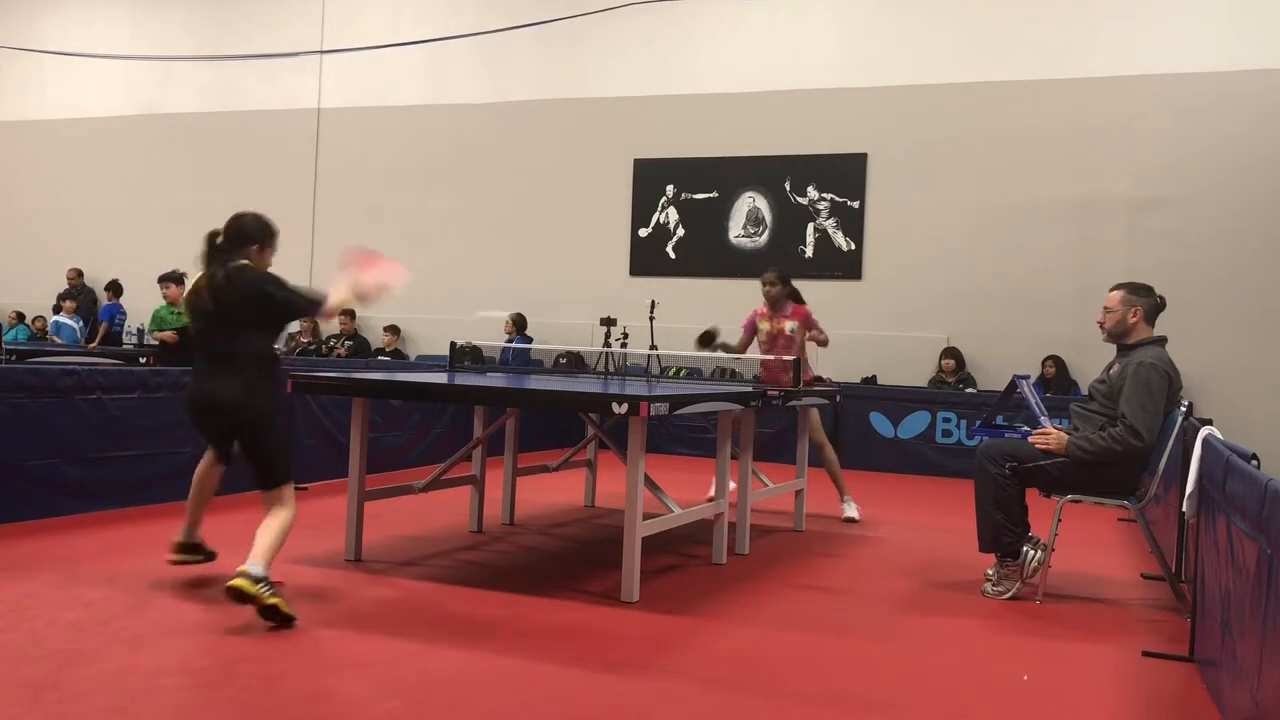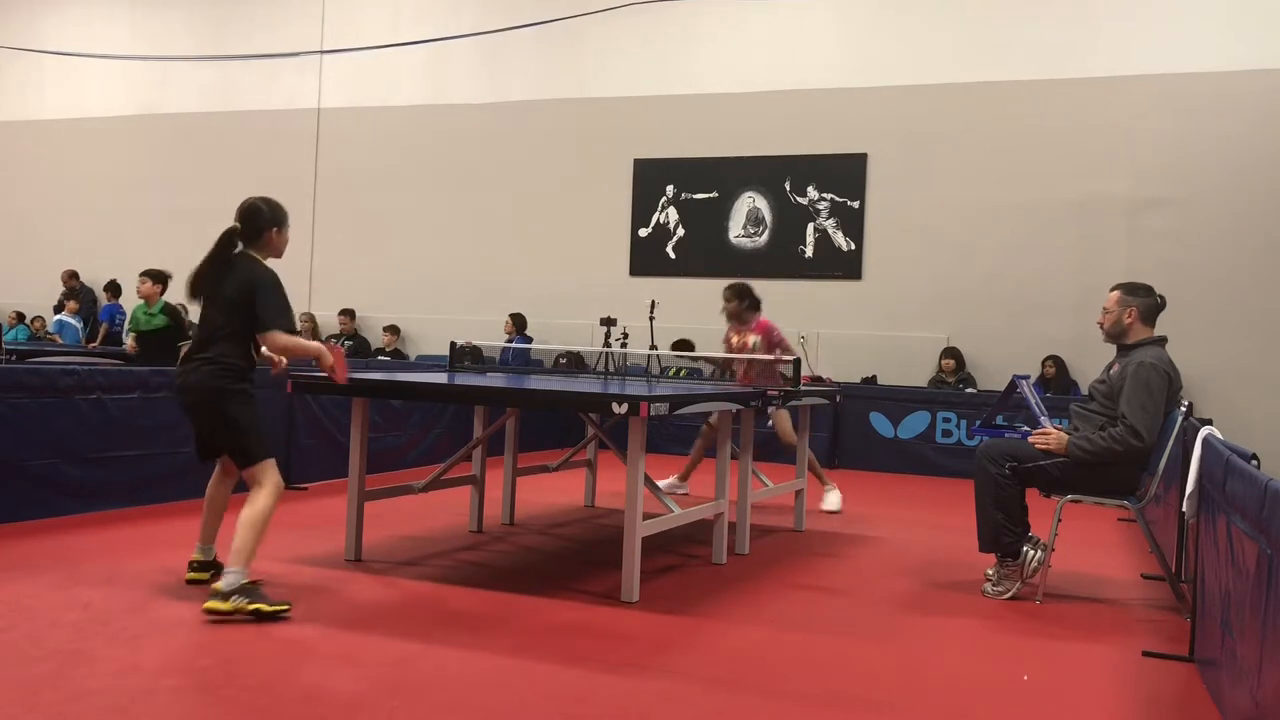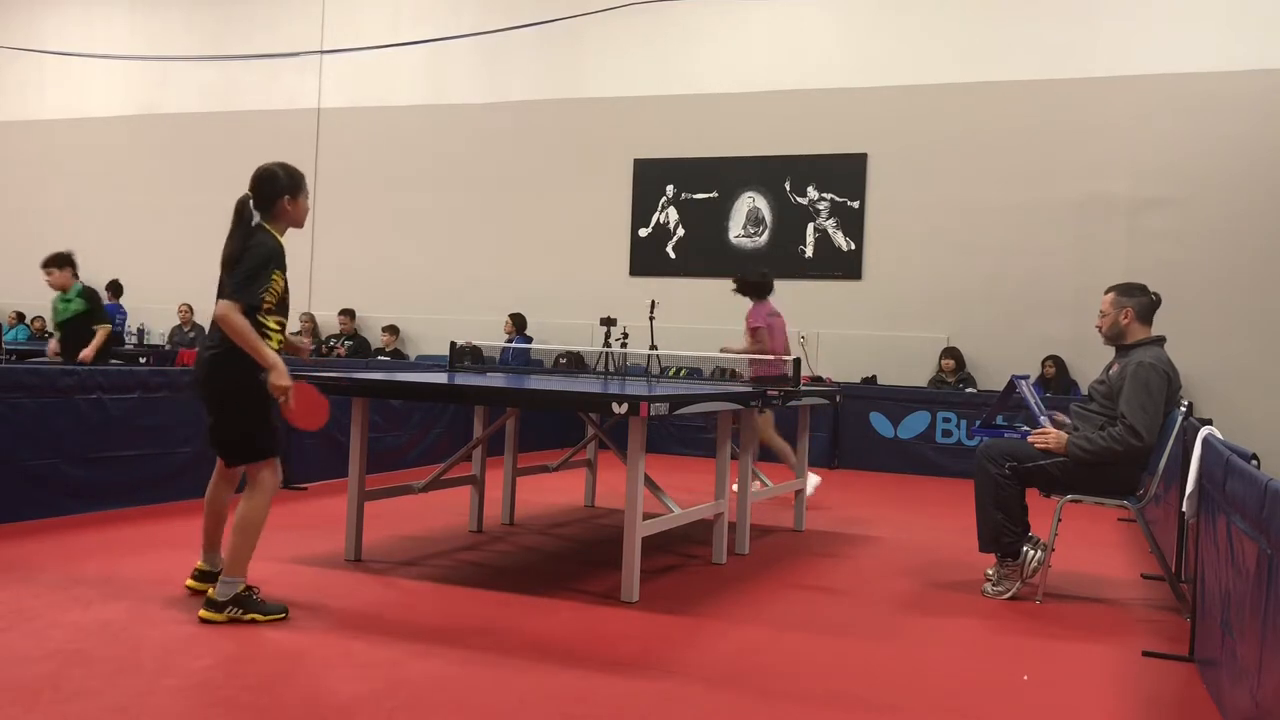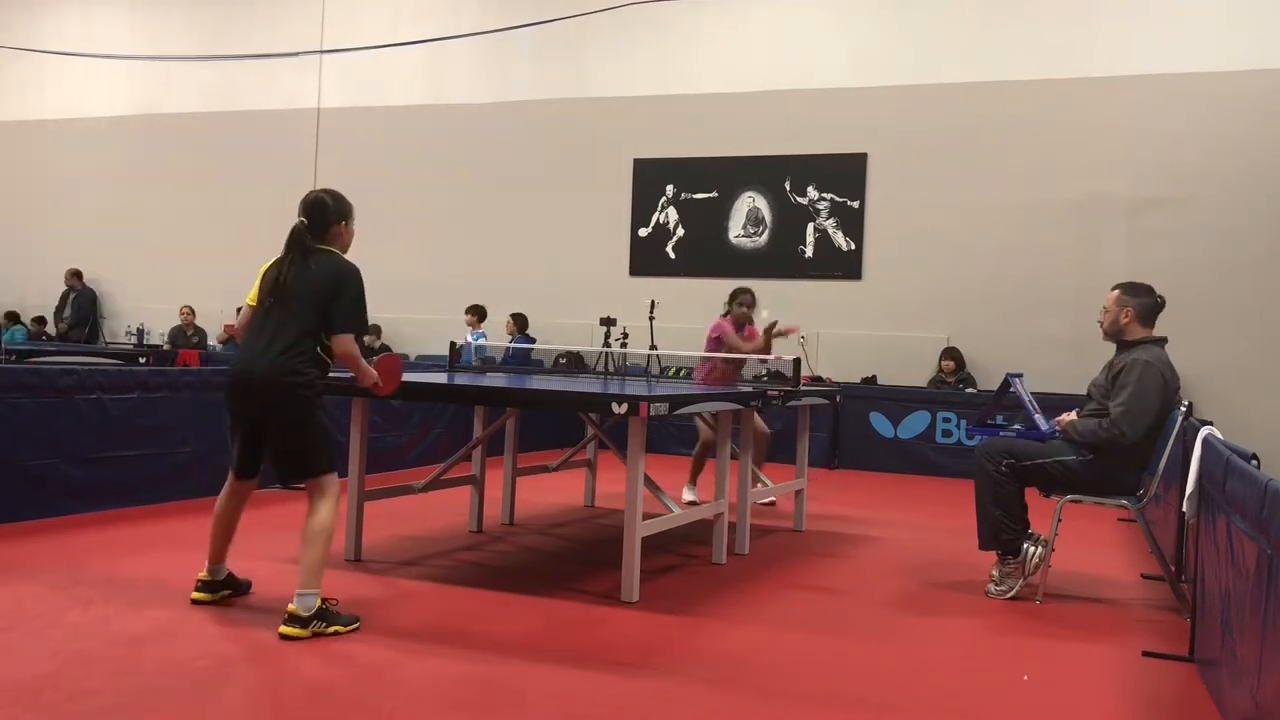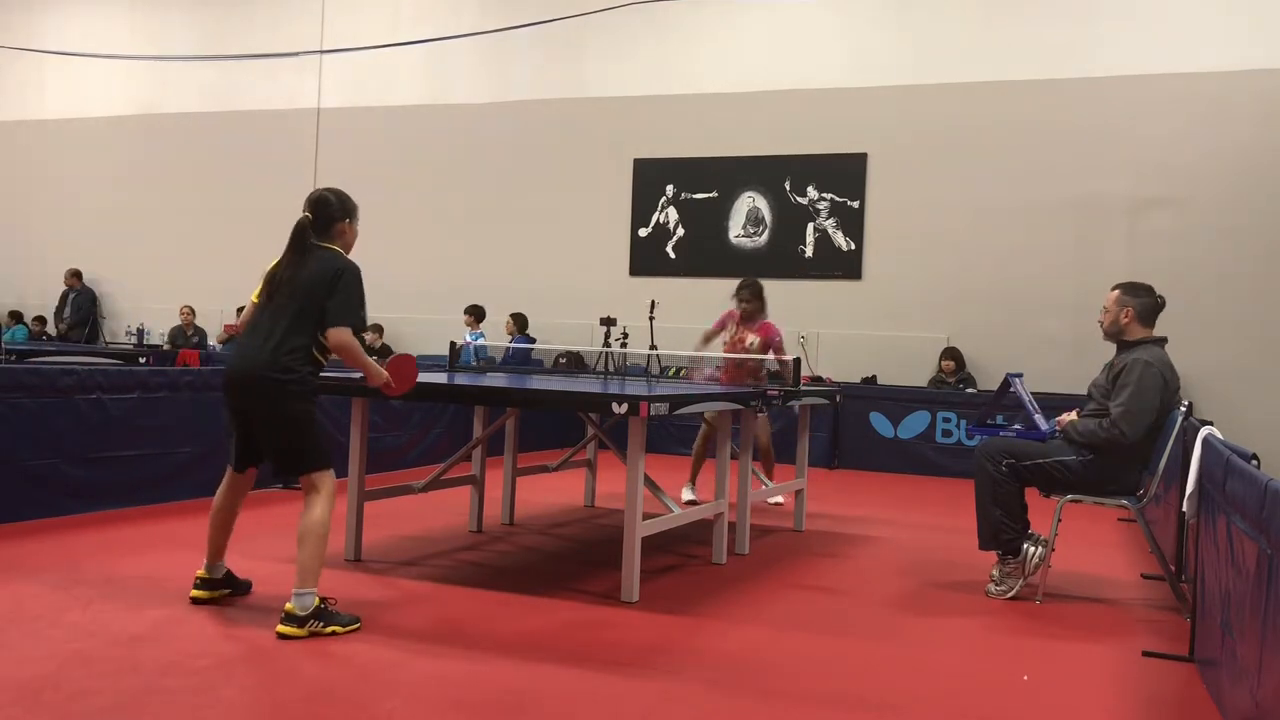
dt=0.5s
person 1, frame 1
left shoulder: (207, 286)
right shoulder: (260, 282)
right elbow: (321, 308)
right wrist: (349, 289)
left hip: (204, 397)
right hip: (249, 401)
left knee: (216, 456)
right knee: (281, 501)
left ankle: (188, 539)
right ankle: (252, 575)
person 1, frame 2
left shoulder: (218, 268)
right shoulder: (263, 278)
right elbow: (275, 341)
left wrist: (259, 352)
right wrist: (319, 349)
left hip: (194, 382)
right hip: (222, 387)
left knee: (228, 464)
right knee: (267, 483)
left ankle: (204, 559)
right ankle: (231, 588)
person 1, frame 3
left shoulder: (254, 242)
right shoulder: (264, 250)
right elbow: (227, 312)
left wrist: (284, 342)
right wrist: (273, 364)
left hip: (223, 371)
right hip: (236, 376)
left knee: (229, 469)
right knee: (265, 477)
left ankle: (209, 567)
right ankle: (225, 594)
person 1, frame 4
left shoulder: (278, 265)
right shoulder: (343, 273)
left elbow: (242, 327)
right elbow: (343, 346)
right wrist: (366, 374)
left hip: (244, 380)
right hip: (289, 388)
left knee: (240, 480)
right knee: (324, 489)
left ankle: (213, 577)
right ankle: (304, 609)
person 1, frame 5
left shoulder: (285, 262)
right shoulder: (342, 269)
left elbow: (244, 324)
right elbow: (338, 338)
right wrist: (373, 371)
left hip: (239, 374)
right hip: (282, 383)
left knee: (240, 473)
right knee: (320, 486)
left ankle: (211, 575)
right ankle: (302, 608)
person 2, frame 1
left shoulder: (1147, 365)
right shoulder: (1131, 357)
left elbow: (1133, 438)
left wrist: (1070, 445)
right wrist: (1067, 434)
left hip: (1108, 469)
right hip: (1093, 455)
left knee: (994, 455)
right knee: (997, 451)
left ankle: (1013, 554)
right ankle: (1020, 544)
person 2, frame 2
left shoulder: (1147, 366)
right shoulder: (1132, 357)
left elbow: (1133, 438)
left wrist: (1070, 445)
right wrist: (1067, 434)
left hip: (1107, 469)
right hip: (1094, 456)
left knee: (994, 455)
right knee: (997, 451)
left ankle: (1013, 554)
right ankle: (1020, 545)
person 2, frame 3
left shoulder: (1146, 366)
right shoulder: (1131, 357)
left elbow: (1133, 438)
left wrist: (1070, 444)
right wrist: (1073, 425)
left hip: (1107, 469)
right hip: (1095, 456)
left knee: (994, 455)
right knee: (998, 452)
left ankle: (1012, 553)
right ankle: (1019, 544)
person 2, frame 4
left shoulder: (1145, 364)
right shoulder: (1133, 356)
left elbow: (1120, 432)
left wrist: (1072, 427)
right wrist: (1077, 419)
left hip: (1105, 466)
right hip: (1095, 454)
left knee: (993, 454)
right knee: (999, 449)
left ankle: (1013, 551)
right ankle: (1020, 544)
person 2, frame 5
left shoulder: (1144, 365)
right shoulder: (1134, 356)
left elbow: (1120, 431)
left wrist: (1072, 427)
right wrist: (1077, 420)
left hip: (1106, 467)
right hip: (1094, 453)
left knee: (993, 453)
right knee: (998, 449)
left ankle: (1014, 551)
right ankle: (1020, 542)
person 3, frame 1
left shoulder: (802, 313)
right shoulder: (758, 316)
left elbow: (823, 338)
right elbow: (739, 350)
left wrist: (820, 338)
right wrist: (722, 346)
left knee: (818, 440)
left ankle: (846, 499)
person 3, frame 2
left shoulder: (765, 327)
right shoulder: (732, 330)
left elbow: (793, 357)
right elbow: (729, 364)
left wrist: (768, 360)
left knee: (790, 440)
right knee: (708, 431)
left ankle: (829, 488)
right ankle: (680, 481)
person 3, frame 3
left shoulder: (755, 312)
right shoulder: (774, 312)
left elbow: (766, 347)
right elbow: (785, 349)
left wrist: (737, 351)
left hip: (765, 377)
right hip: (779, 375)
left knee: (767, 435)
right knee: (748, 424)
left ankle: (806, 476)
right ankle: (751, 480)
person 3, frame 4
left shoulder: (751, 332)
right shoulder: (721, 326)
left elbow: (764, 356)
right elbow: (744, 350)
left wrist: (769, 335)
right wrist: (767, 337)
left knee: (762, 432)
right knee: (708, 439)
right ankle: (691, 485)
person 3, frame 5
left shoulder: (770, 330)
right shoulder: (729, 317)
right elbow: (707, 338)
right hip: (726, 385)
left knee: (763, 444)
right knee: (706, 433)
right ankle: (690, 486)
